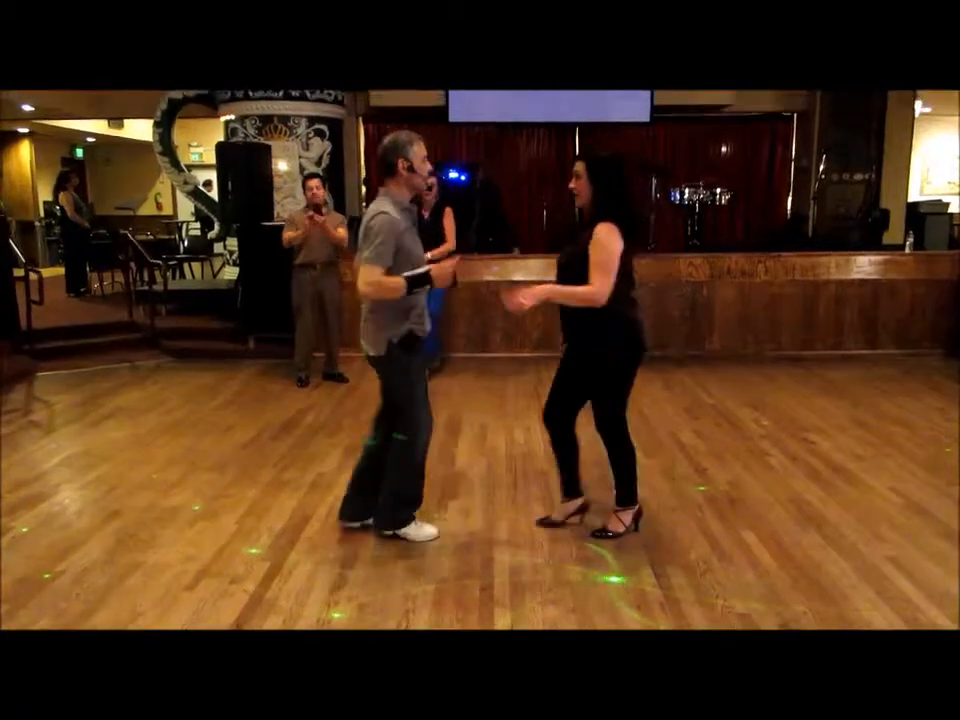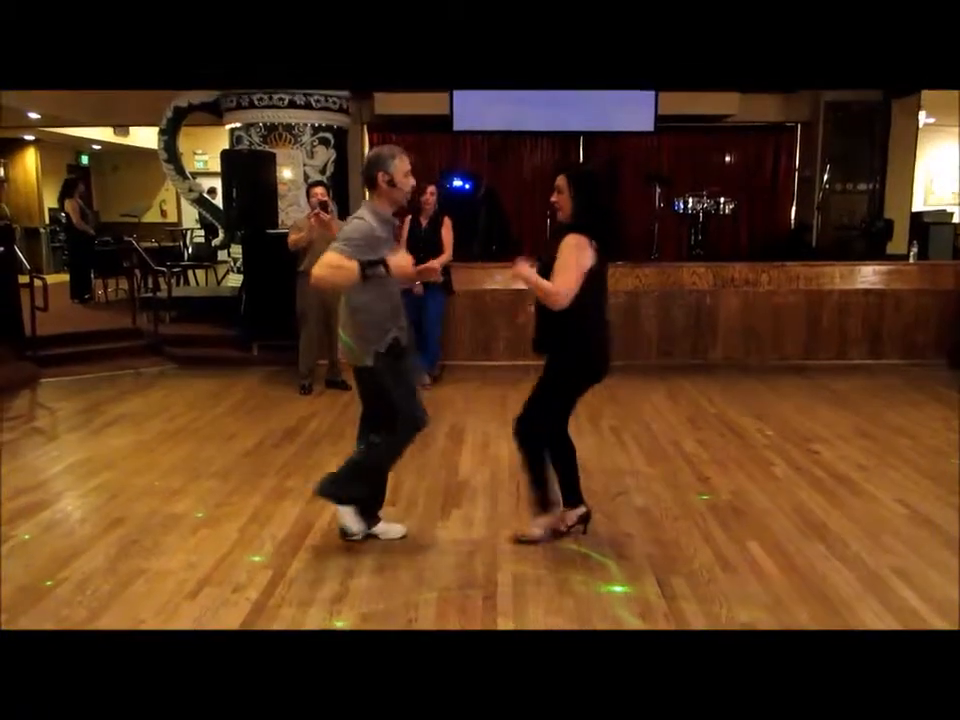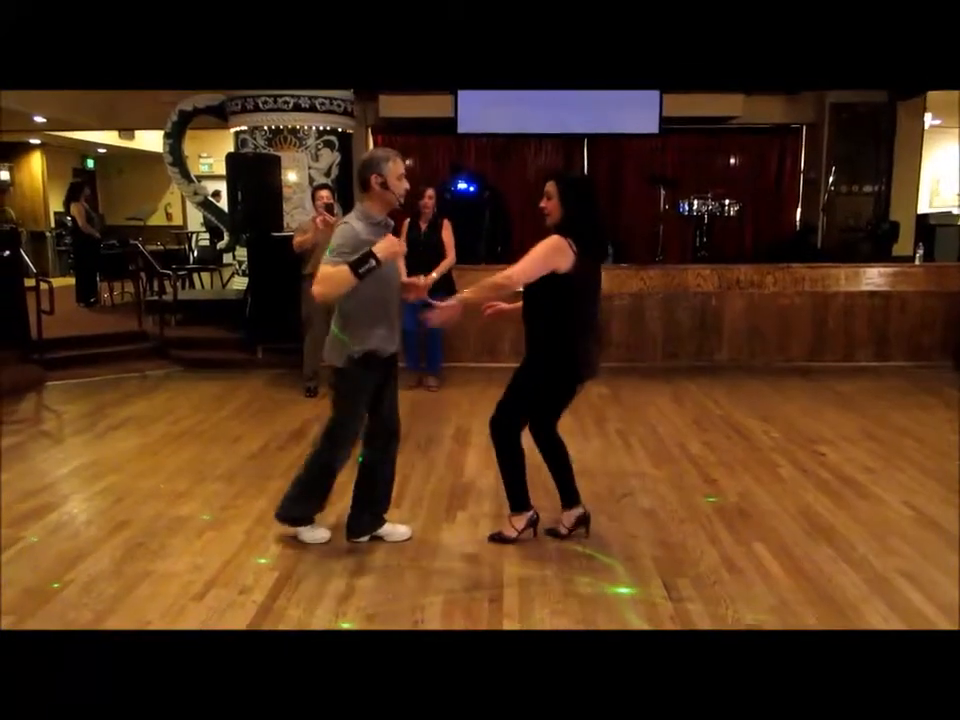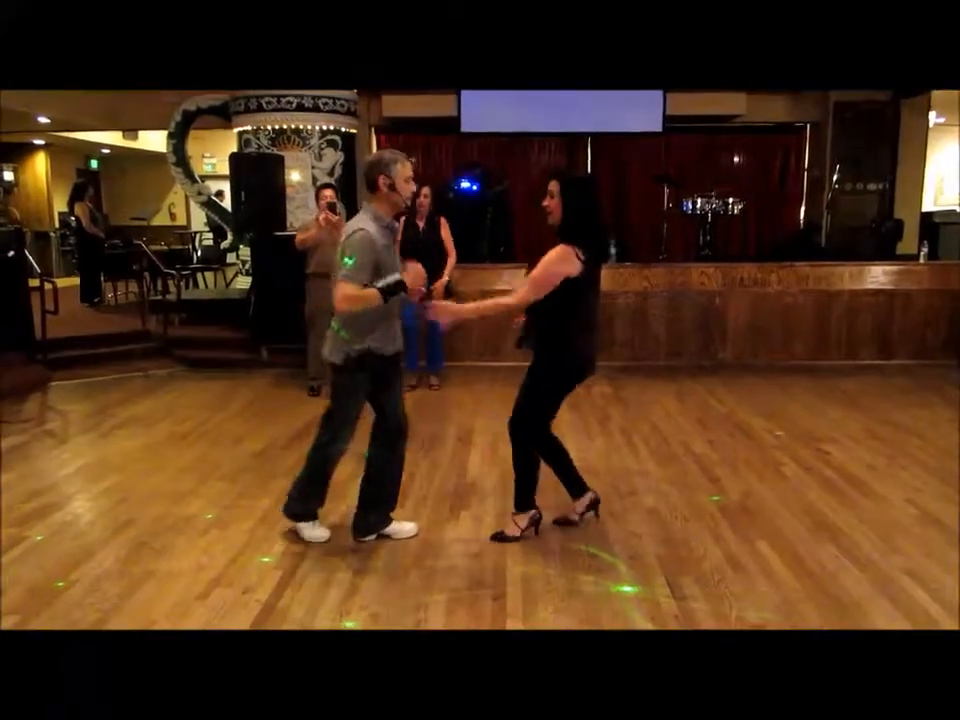
dt=0.3s
person 1, frame 1
left shoulder: (400, 212)
right shoulder: (386, 218)
right elbow: (367, 286)
left wrist: (428, 273)
right wrist: (427, 277)
left hip: (403, 334)
right hip: (392, 338)
left knee: (392, 423)
right knee: (413, 425)
left ankle: (360, 507)
right ankle: (395, 518)
person 1, frame 2
left shoulder: (386, 223)
right shoulder: (362, 227)
right elbow: (322, 273)
left wrist: (416, 274)
right wrist: (383, 265)
left hip: (384, 342)
right hip: (373, 345)
left knee: (380, 427)
right knee: (411, 419)
left ankle: (362, 515)
right ankle: (342, 490)
person 1, frame 3
left shoulder: (383, 226)
right shoulder: (352, 231)
right elbow: (321, 289)
left wrist: (405, 286)
right wrist: (371, 257)
left hip: (382, 348)
right hip: (356, 351)
left knee: (385, 434)
right knee: (342, 435)
left ankle: (366, 522)
right ankle: (296, 511)
person 1, frame 4
left shoulder: (385, 228)
right shoulder: (363, 234)
right elbow: (346, 300)
left wrist: (404, 284)
right wrist: (399, 284)
left hip: (383, 349)
right hip: (357, 352)
left knee: (393, 430)
right knee: (336, 432)
left ankle: (373, 519)
right ankle: (301, 510)
person 2, frame 1
left shoulder: (606, 231)
right shoulder: (592, 229)
left elbow: (598, 294)
left wrist: (545, 291)
right wrist: (539, 294)
left hip: (613, 344)
right hip: (587, 342)
left knee: (610, 424)
right knee: (556, 415)
left ankle: (627, 507)
right ankle: (573, 498)
person 2, frame 2
left shoulder: (577, 242)
right shoulder: (586, 240)
left elbow: (558, 298)
left wrist: (527, 275)
right wrist: (532, 276)
left hip: (576, 355)
right hip: (576, 351)
left knee: (529, 427)
right knee: (552, 426)
left ankle: (547, 511)
right ankle: (574, 507)
person 2, frame 3
left shoulder: (558, 245)
right shoulder: (582, 249)
left elbow: (506, 280)
left wrist: (456, 303)
right wrist: (513, 308)
left hip: (555, 356)
right hip: (571, 355)
left knee: (504, 426)
right knee: (542, 427)
left ankle: (522, 513)
right ankle: (573, 509)
person 2, frame 4
left shoulder: (566, 253)
right shoulder: (580, 249)
left elbow: (518, 299)
left wrist: (463, 310)
right wrist: (533, 315)
left hip: (561, 355)
right hip: (565, 351)
left knee: (521, 427)
right knee: (534, 427)
left ankle: (525, 513)
right ankle: (583, 496)
person 3, frame 1
left shoulder: (337, 218)
right shoulder: (295, 217)
left elbow: (343, 242)
right elbow: (286, 241)
left wrist: (325, 227)
right wrist: (305, 229)
left hip: (329, 272)
right hip: (304, 273)
left knee: (332, 321)
right knee: (304, 323)
left ankle: (331, 368)
right ankle: (302, 371)
person 3, frame 2
left shoulder: (340, 225)
right shoulder: (300, 225)
right elbow: (292, 245)
left wrist: (329, 227)
right wrist: (311, 227)
right hip: (309, 280)
left knee: (336, 329)
right knee: (309, 330)
left ankle: (334, 376)
right ankle: (306, 378)
person 3, frame 3
right shoulder: (305, 227)
right elbow: (297, 247)
left wrist: (333, 229)
right wrist: (316, 230)
right hip: (313, 282)
right knee: (313, 332)
right ankle: (311, 381)
person 3, frame 4
right shoulder: (309, 226)
right elbow: (299, 244)
left wrist: (337, 227)
right wrist: (318, 227)
right hip: (318, 282)
right knee: (317, 331)
right ankle: (314, 380)
person 4, frame 1
left shoulder: (445, 211)
left elbow: (451, 244)
left wrist: (427, 256)
left knee: (432, 313)
left ankle: (426, 359)
right ankle: (434, 356)
person 4, frame 2
left shoulder: (444, 221)
right shoulder: (409, 220)
left elbow: (448, 254)
left wrist: (426, 269)
left hip: (435, 282)
right hip: (412, 282)
left knee: (431, 326)
right knee: (416, 325)
left ankle: (427, 369)
right ankle: (433, 365)
person 4, frame 3
left shoulder: (443, 223)
right shoulder: (408, 223)
left elbow: (451, 257)
right elbow: (401, 255)
left wrist: (431, 277)
left hip: (437, 286)
left knee: (434, 330)
right knee: (409, 328)
left ankle: (432, 373)
right ankle: (416, 371)
person 4, frame 4
left shoulder: (440, 222)
right shoulder: (404, 222)
left elbow: (451, 254)
left wrist: (445, 279)
left hip: (434, 283)
left knee: (434, 327)
right knee: (409, 327)
left ankle: (434, 372)
right ankle: (412, 373)
